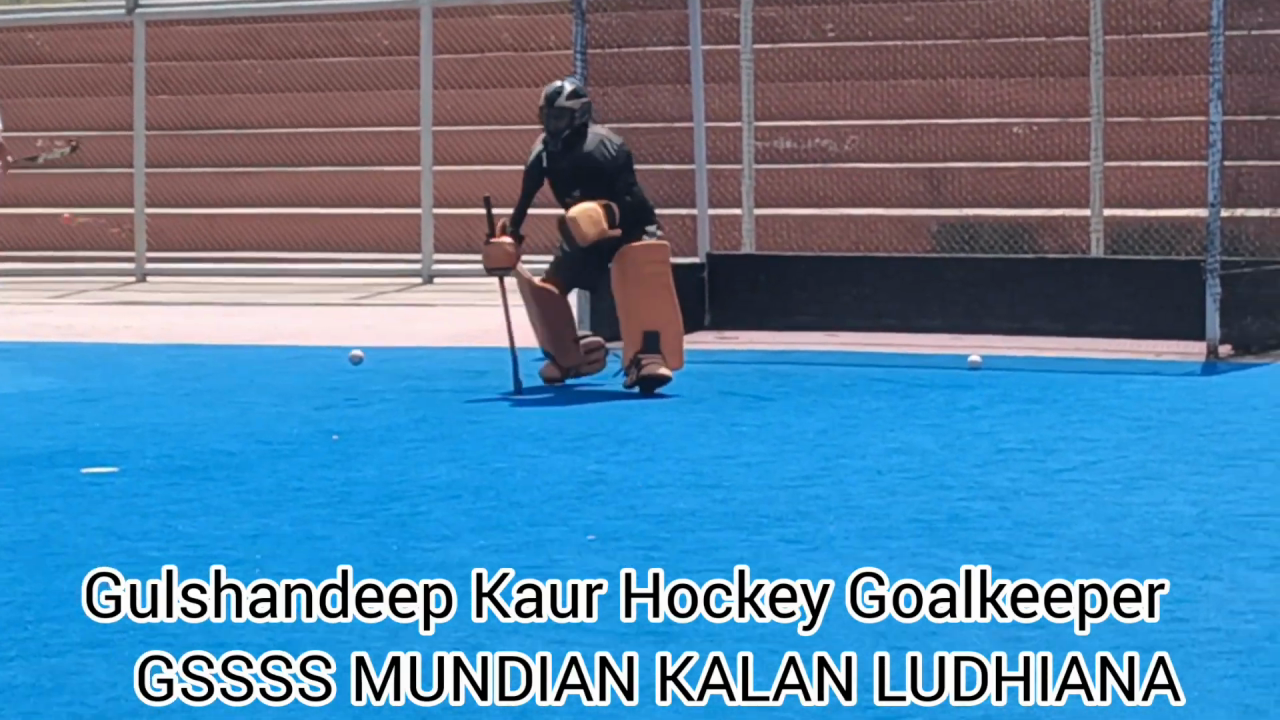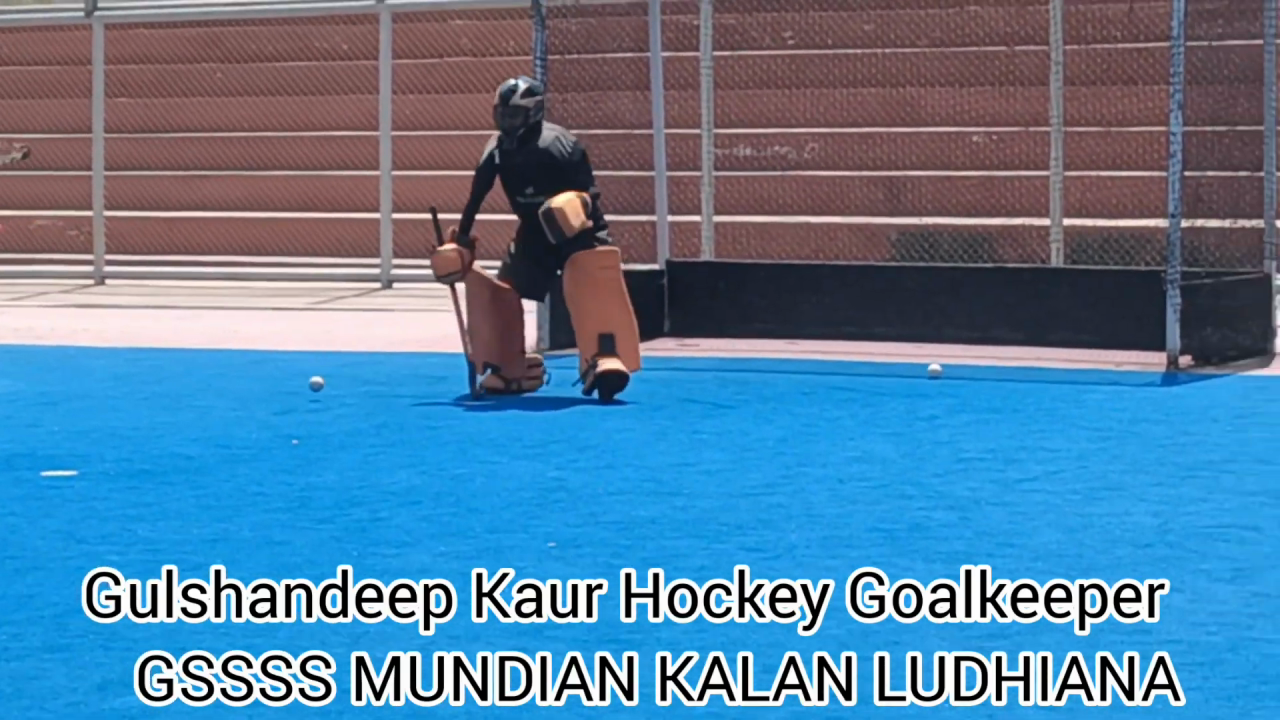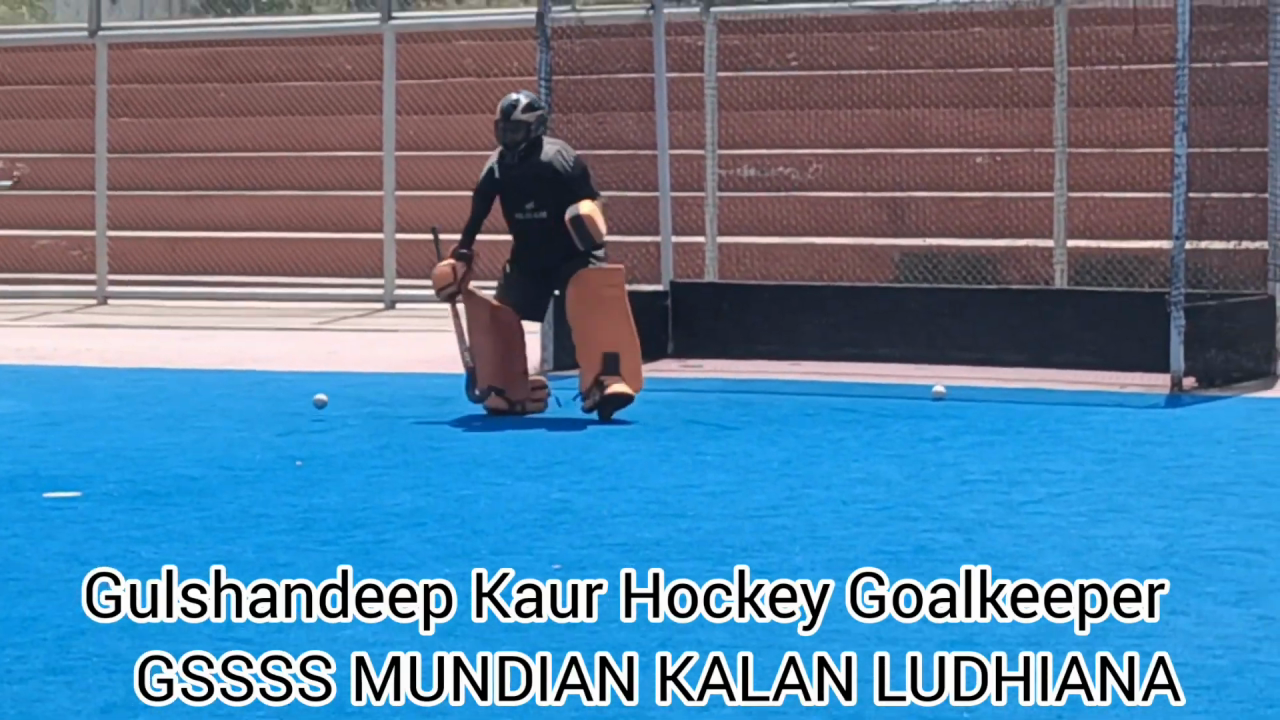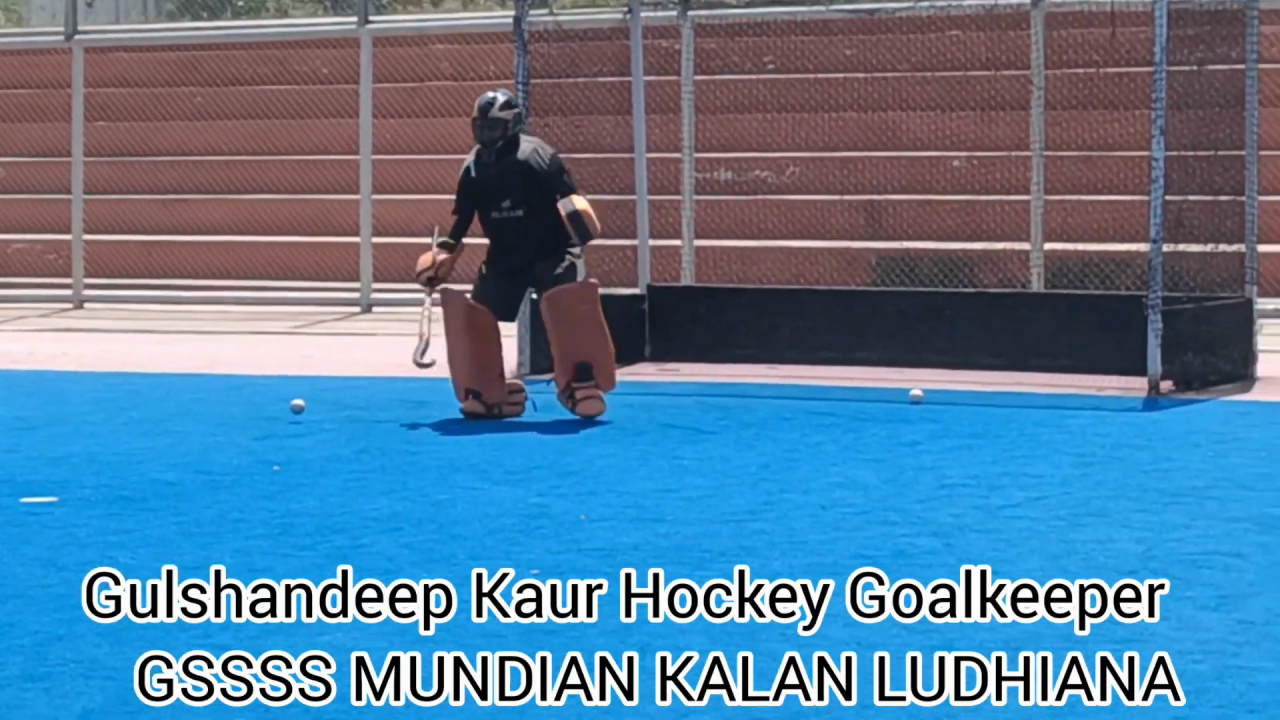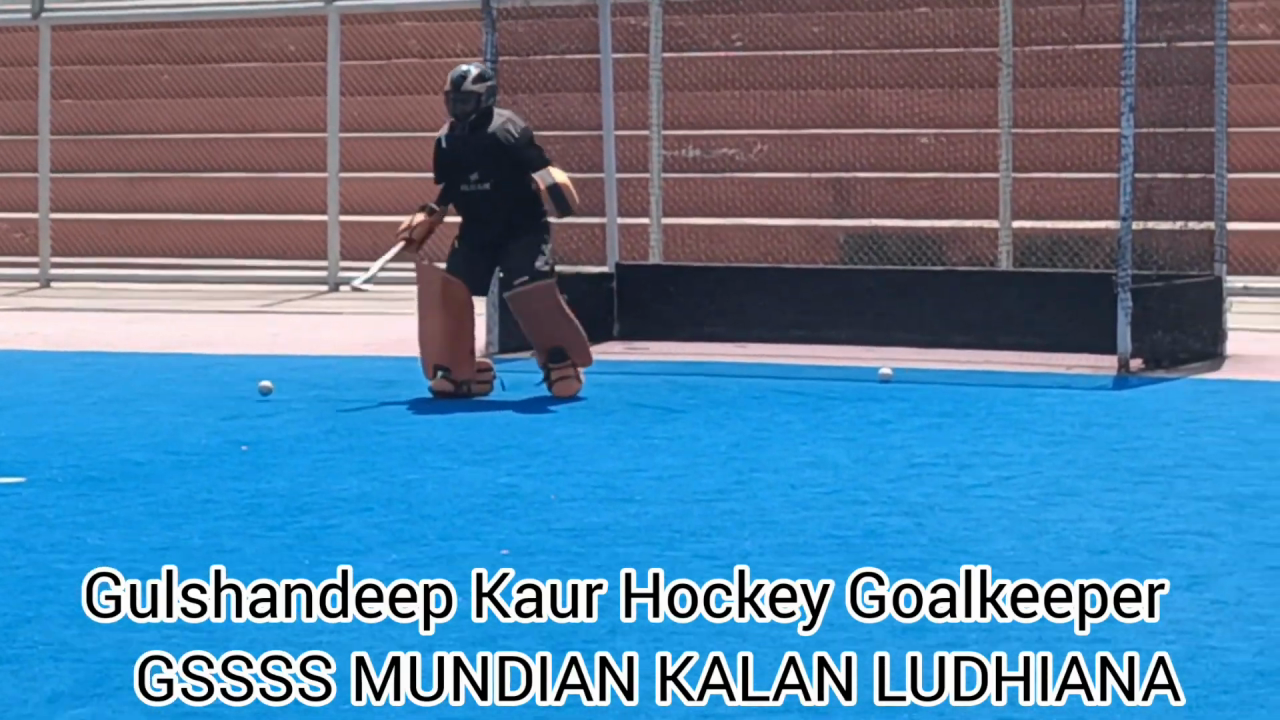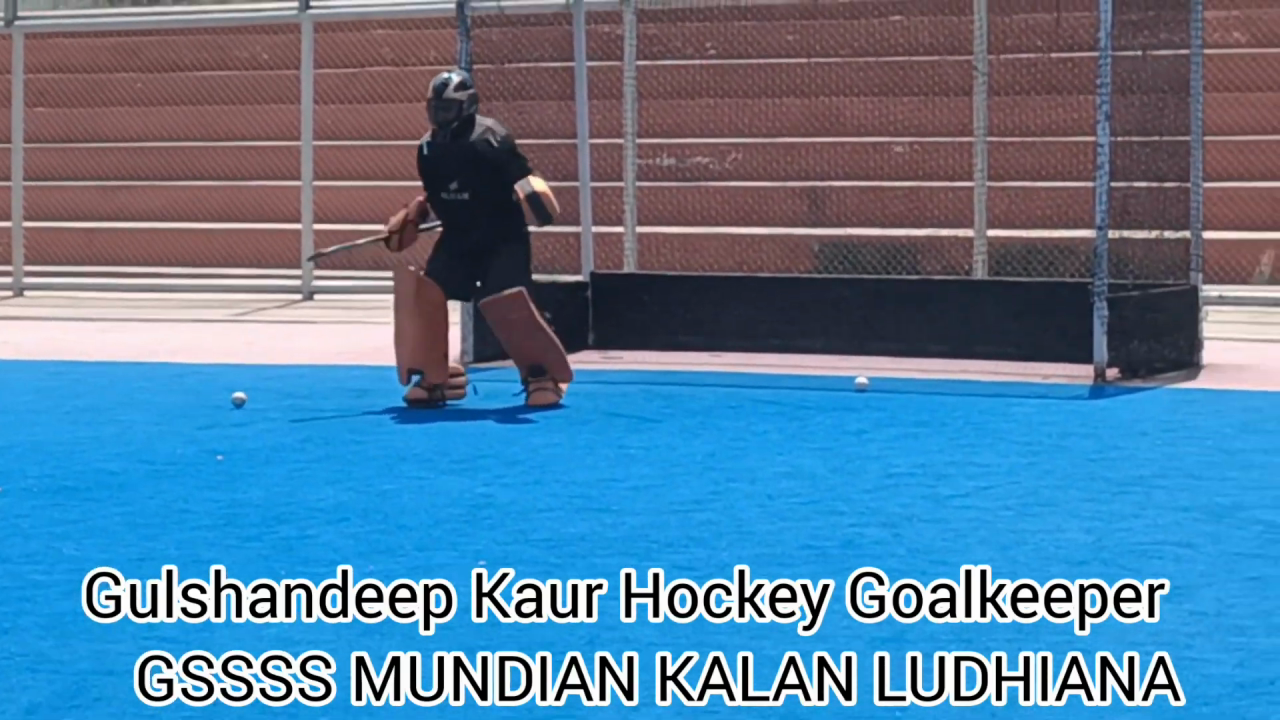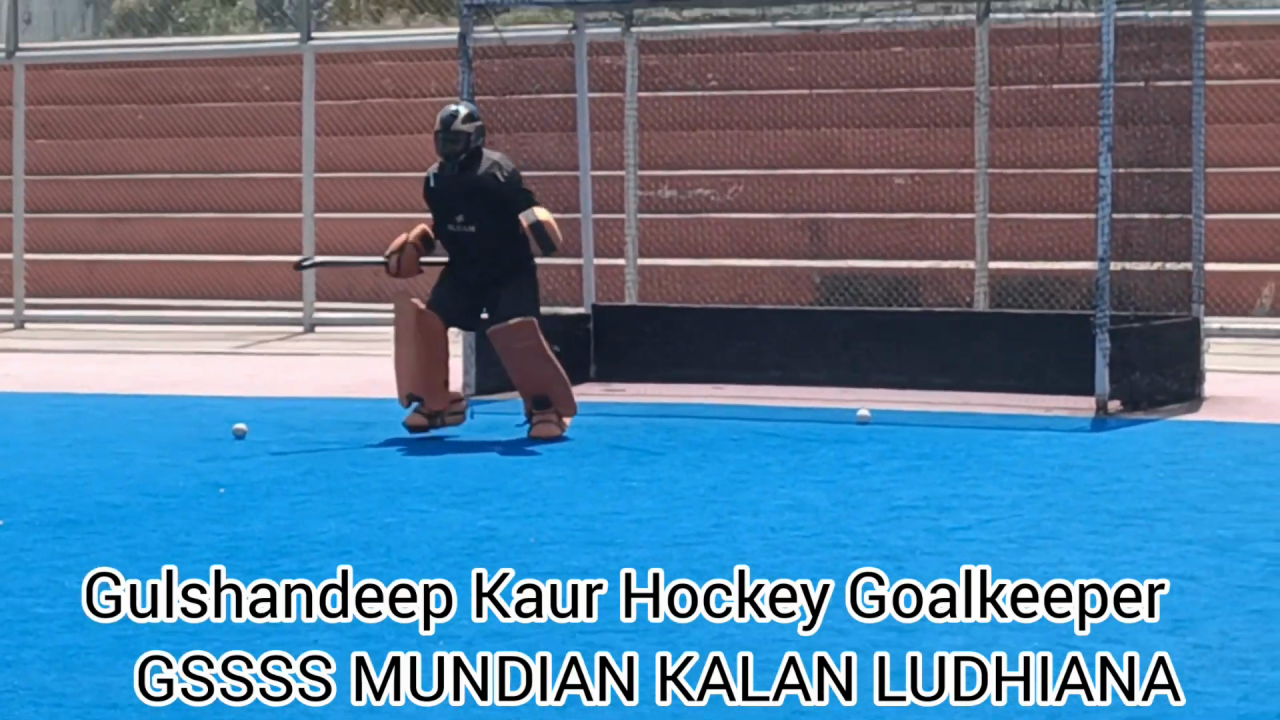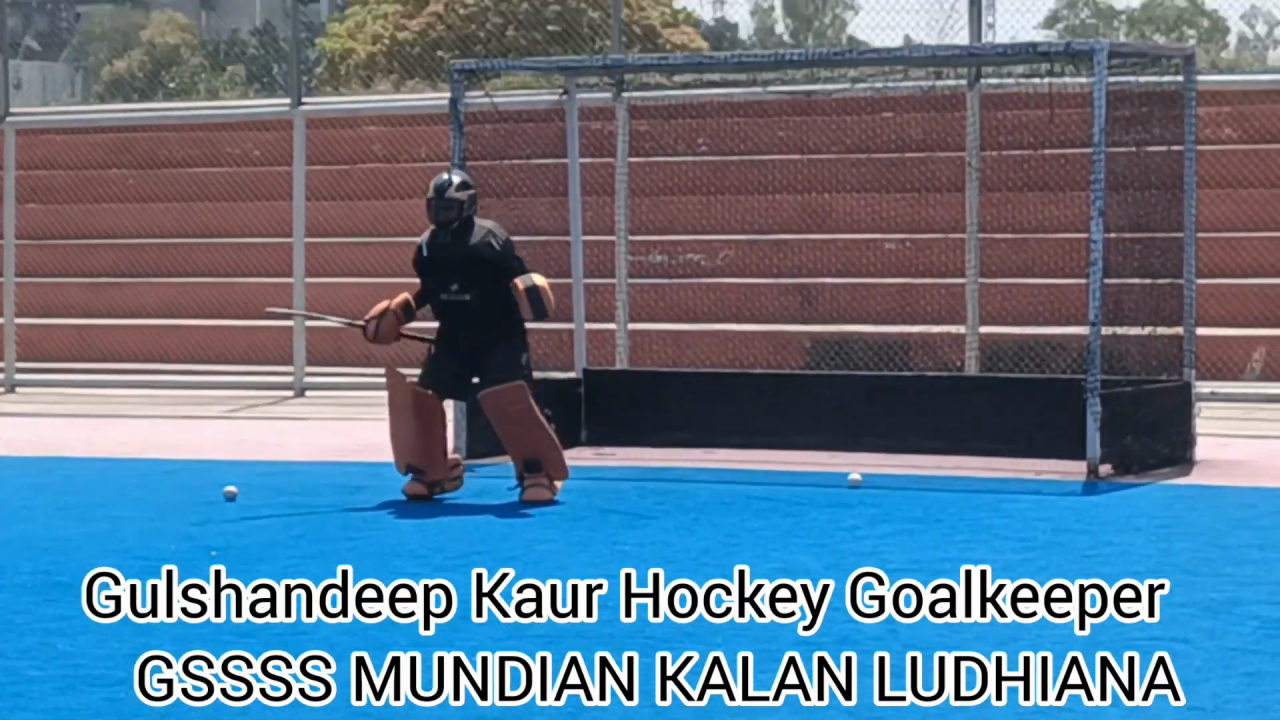
dt=0.1s
person 1, frame 1
left shoulder: (603, 146)
right shoulder: (544, 150)
left elbow: (630, 198)
right elbow: (526, 196)
left wrist: (605, 216)
right wrist: (510, 234)
left hip: (630, 229)
right hip: (582, 237)
left knee: (637, 282)
right knee: (545, 292)
left ankle: (647, 357)
right ankle: (571, 357)
person 1, frame 2
left shoulder: (559, 143)
right shoulder: (496, 150)
left elbow: (587, 187)
right elbow: (477, 194)
left wrist: (577, 205)
right wrist: (461, 239)
left hip: (578, 235)
right hip: (534, 237)
left knee: (591, 288)
right knee: (498, 293)
left ankle: (604, 361)
right ankle: (512, 370)
person 1, frame 3
left shoulder: (559, 158)
right shoulder: (496, 166)
left elbow: (590, 199)
right elbow: (477, 214)
left wrist: (587, 213)
right wrist: (462, 254)
left hip: (575, 252)
right hip: (529, 255)
left knee: (593, 305)
right knee: (497, 314)
left ankle: (607, 381)
right ankle: (515, 392)
person 1, frame 4
left shoulder: (537, 156)
right shoulder: (473, 165)
left elbow: (567, 194)
right elbow: (463, 214)
left wrist: (573, 211)
right wrist: (445, 250)
left hip: (550, 251)
right hip: (504, 256)
left knee: (567, 305)
right knee: (473, 315)
left ankle: (584, 386)
right ankle: (493, 394)
person 1, frame 5
left shoulder: (508, 129)
right shoulder: (447, 139)
left elbow: (541, 168)
right elbow: (448, 188)
left wrist: (551, 184)
right wrist: (429, 216)
left hip: (522, 228)
right hip: (476, 230)
left knee: (530, 293)
right knee: (447, 289)
left ankle: (561, 364)
right ankle: (462, 372)
person 1, frame 6
left shoulder: (490, 137)
right shoulder: (429, 146)
left elbow: (521, 175)
left wrist: (531, 194)
right wrist: (413, 216)
left hip: (502, 239)
right hip: (456, 239)
left knee: (508, 305)
right knee: (422, 291)
left ankle: (543, 377)
right ankle: (434, 378)
person 1, frame 7
left shoulder: (496, 170)
right shoulder: (435, 177)
left elbow: (527, 209)
left wrist: (536, 226)
right wrist: (417, 243)
left hip: (508, 271)
right hip: (463, 270)
left knee: (516, 334)
right knee: (423, 320)
left ankle: (547, 409)
right ankle: (435, 404)
person 1, frame 8
left shoulder: (490, 239)
right shoulder: (428, 245)
left elbow: (519, 276)
right elbow: (428, 290)
left wrist: (531, 290)
right wrist: (400, 311)
left hip: (501, 338)
right hip: (454, 338)
left knee: (510, 400)
right knee: (421, 395)
left ankle: (538, 473)
right ankle: (433, 473)
